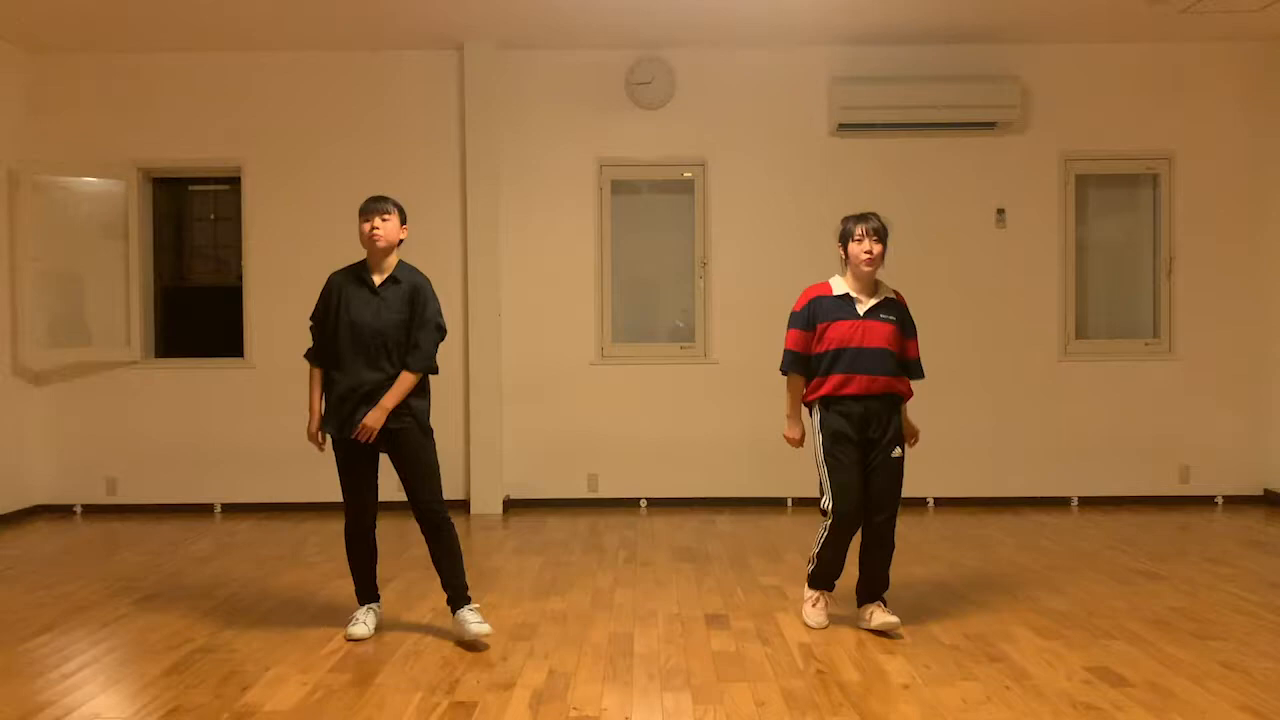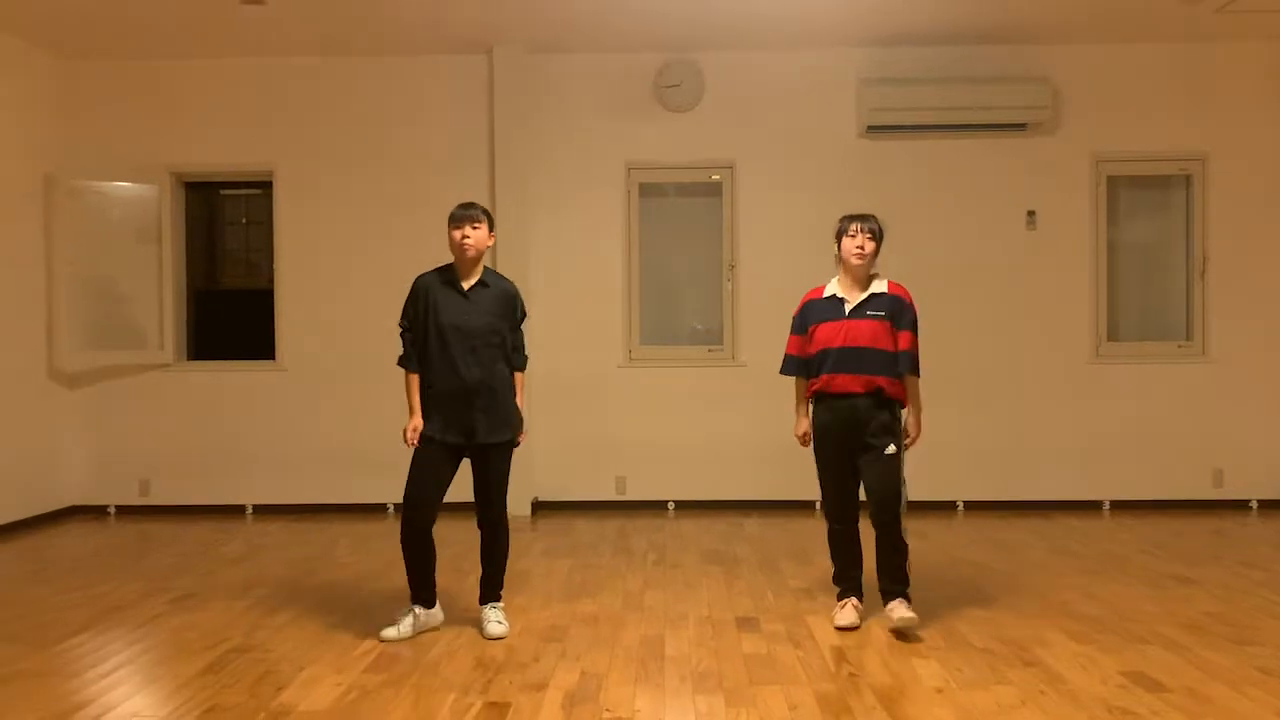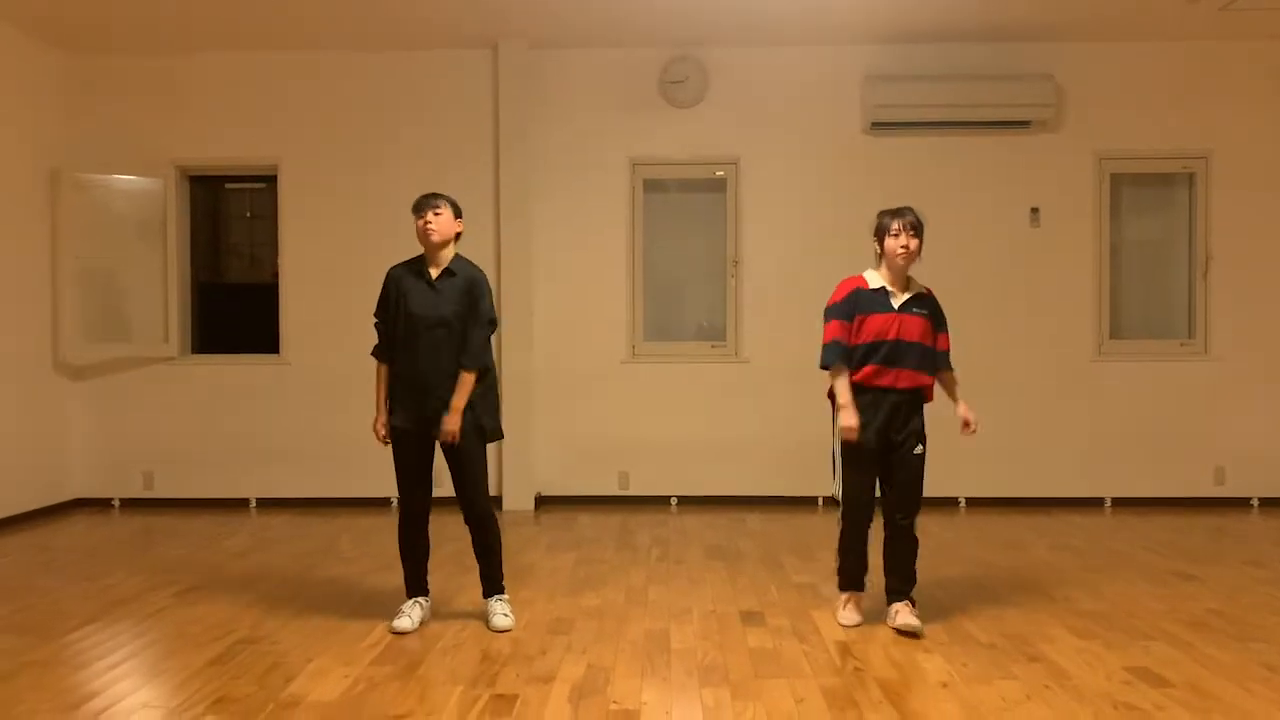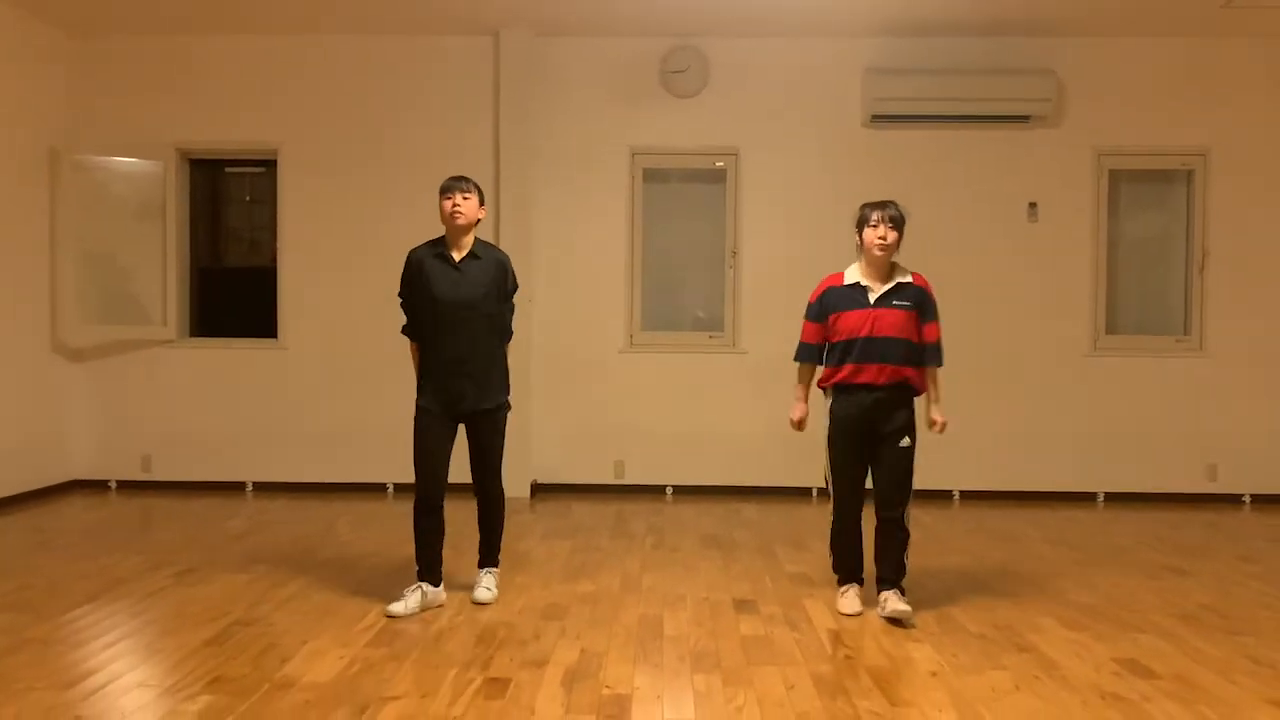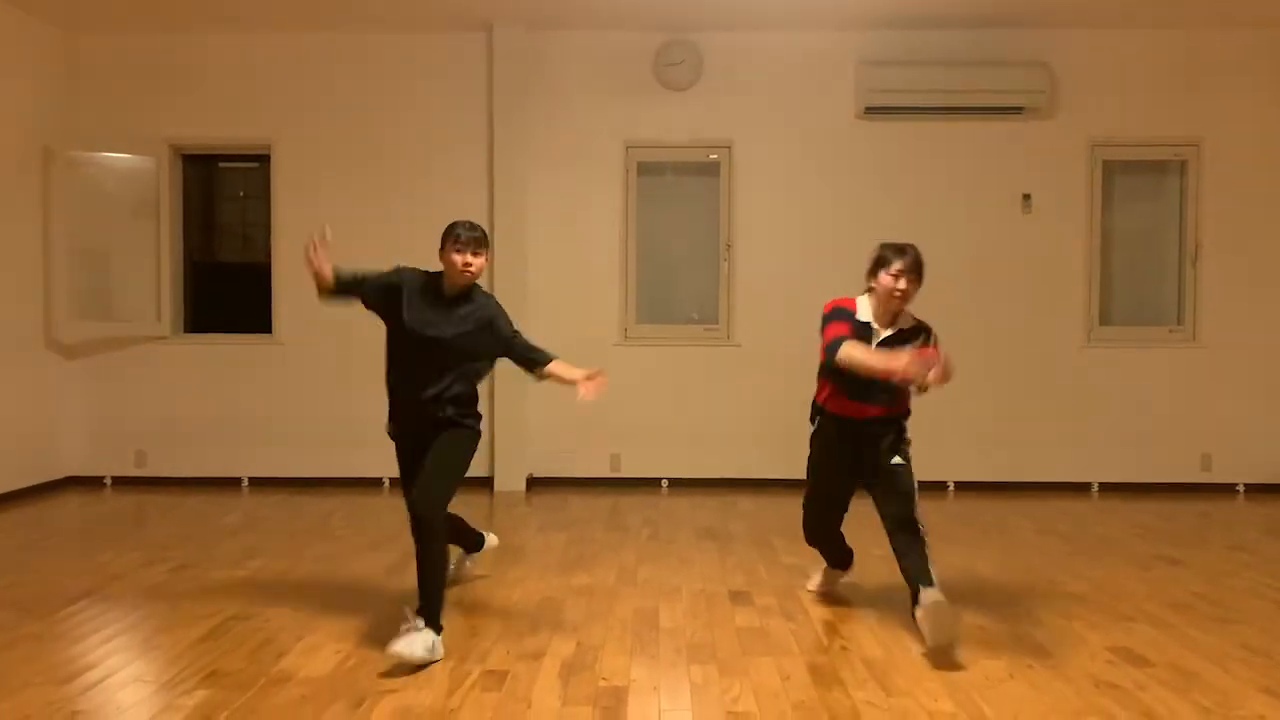
dt=1s
person 1, frame 1
left shoulder: (415, 285)
right shoulder: (339, 285)
left elbow: (420, 358)
right elbow: (320, 352)
left wrist: (383, 409)
right wrist: (315, 408)
left hip: (404, 414)
right hip: (348, 416)
left knee: (432, 510)
right knee: (359, 517)
left ankle: (462, 608)
right ankle: (368, 604)
person 1, frame 2
left shoulder: (506, 293)
right shoulder: (426, 288)
left elbow: (517, 357)
right elbow: (412, 356)
left wrist: (519, 409)
right wrist: (415, 413)
left hip: (495, 422)
right hip: (441, 422)
left knee: (492, 516)
right knee: (415, 515)
left ankle: (491, 603)
right ankle: (424, 606)
person 1, frame 3
left shoulder: (471, 279)
right shoulder: (398, 279)
left elbow: (476, 353)
right elbow: (385, 350)
left wrist: (455, 409)
right wrist: (381, 409)
left hip: (462, 411)
right hip: (408, 413)
left knee: (478, 506)
right knee: (412, 509)
left ankle: (496, 595)
right ankle: (417, 598)
person 1, frame 4
left shoulder: (497, 262)
right shoulder: (420, 260)
left elbow: (504, 327)
right elbow: (413, 328)
right wrist: (422, 378)
left hip: (487, 391)
right hip: (435, 393)
left knee: (487, 484)
right knee: (428, 487)
left ankle: (488, 569)
right ankle: (428, 582)
person 1, frame 5
left shoulder: (484, 310)
right shoulder: (407, 285)
left elbow: (527, 354)
right elbow: (342, 285)
left wrist: (578, 376)
right wrist: (320, 270)
left hip: (454, 427)
right hip: (408, 424)
left knee: (425, 507)
right knee: (427, 515)
left ankle: (426, 630)
right ankle: (476, 542)
person 2, frame 1
left shoulder: (895, 305)
right shoulder: (815, 300)
left elbow: (907, 367)
right elbow: (796, 365)
left wrist: (906, 419)
right wrist: (792, 417)
left hip: (885, 417)
right hip: (836, 414)
left knee: (882, 516)
right knee: (844, 508)
left ankle: (872, 601)
right ankle: (818, 588)
person 2, frame 2
left shoulder: (895, 300)
right shoulder: (813, 304)
left elbow: (908, 365)
right elbow: (800, 368)
left wrist: (913, 415)
right wrist: (801, 416)
left hip: (878, 413)
right hip: (830, 414)
left knee: (887, 509)
right knee: (839, 511)
left ankle: (896, 598)
right ankle: (848, 595)
person 2, frame 3
left shoulder: (926, 302)
right shoulder: (852, 292)
left elbow: (939, 361)
right elbow: (836, 356)
left wrist: (959, 403)
right wrist: (845, 408)
left hip: (908, 411)
right hip: (862, 413)
left knee: (903, 510)
right knee: (857, 506)
left ankle: (901, 600)
right ankle: (850, 590)
person 2, frame 4
left shoulder: (917, 290)
right shoulder: (830, 290)
left elbow: (928, 355)
right elbow: (810, 352)
left wrist: (934, 405)
right wrist: (800, 400)
left hip: (895, 407)
right hip: (846, 405)
left knee: (893, 500)
right knee: (846, 500)
left ankle: (891, 590)
right ankle: (848, 582)
person 2, frame 5
left shoulder: (917, 332)
right shoulder: (841, 315)
left elbow: (929, 376)
right elbow: (841, 353)
left wrist: (937, 370)
right wrist: (892, 364)
left hip: (885, 437)
right hip: (836, 433)
left knee: (901, 513)
right knee: (818, 524)
left ankle: (927, 600)
right ankle: (837, 564)
